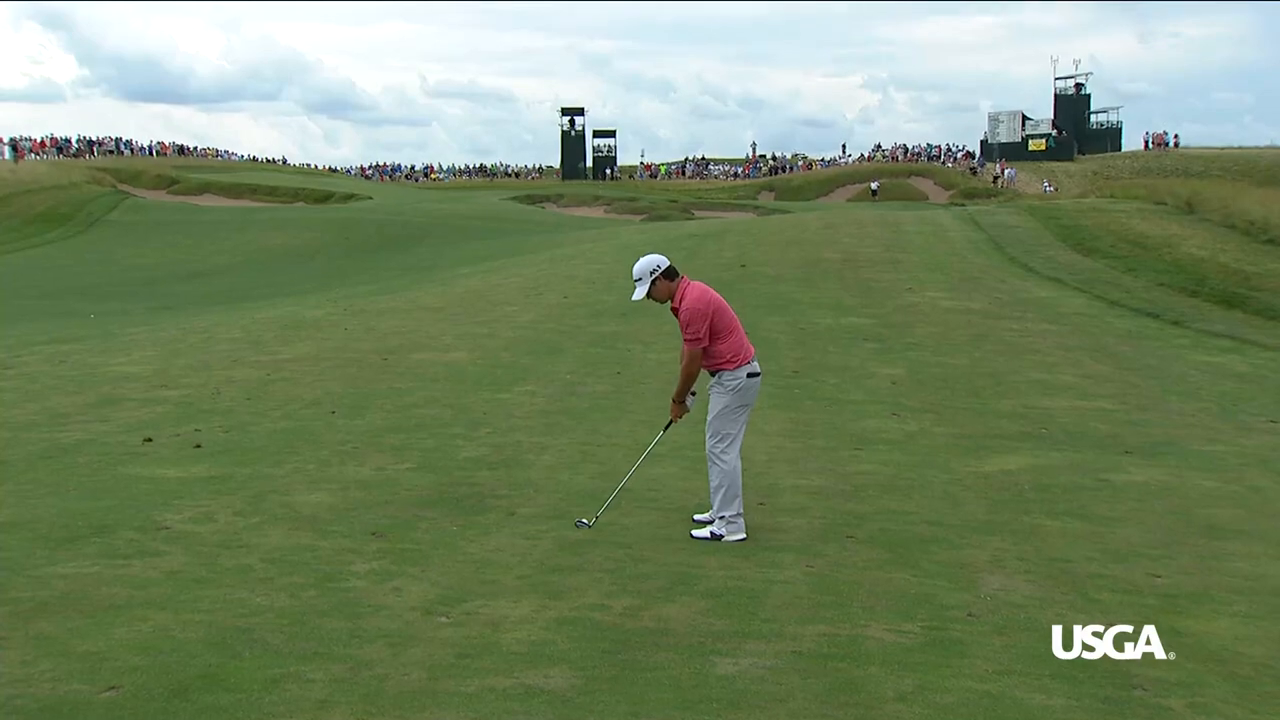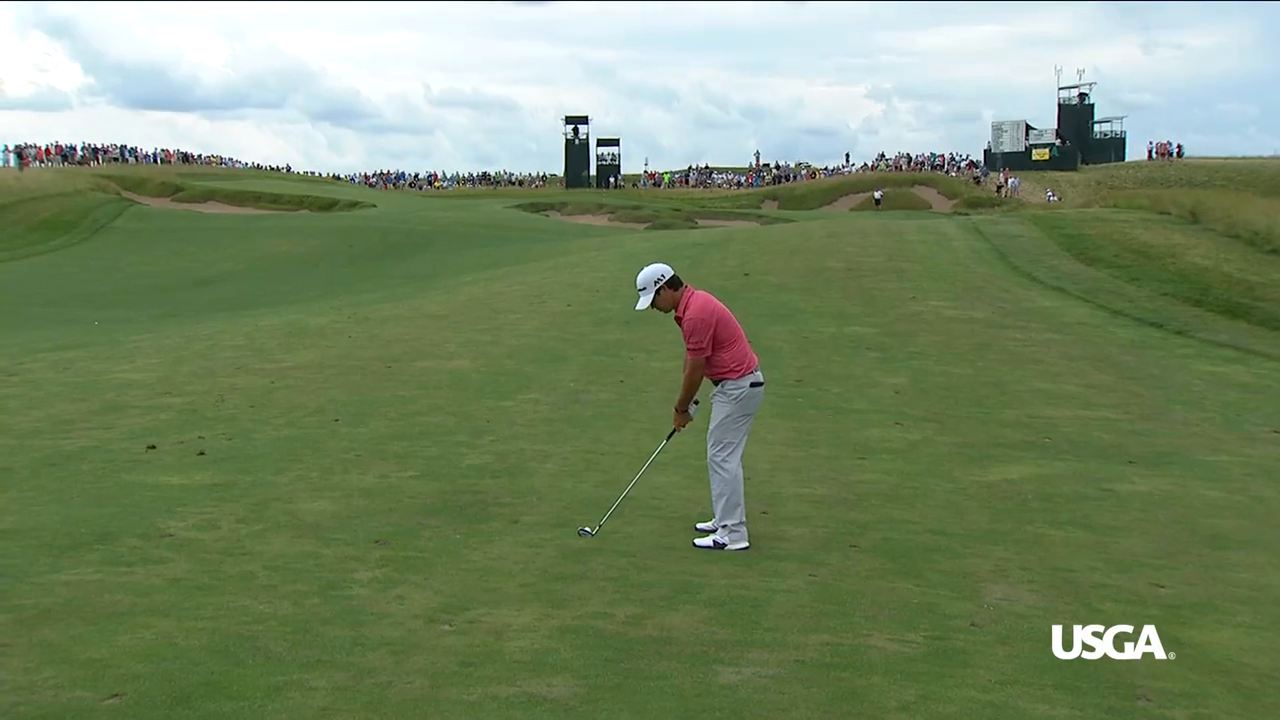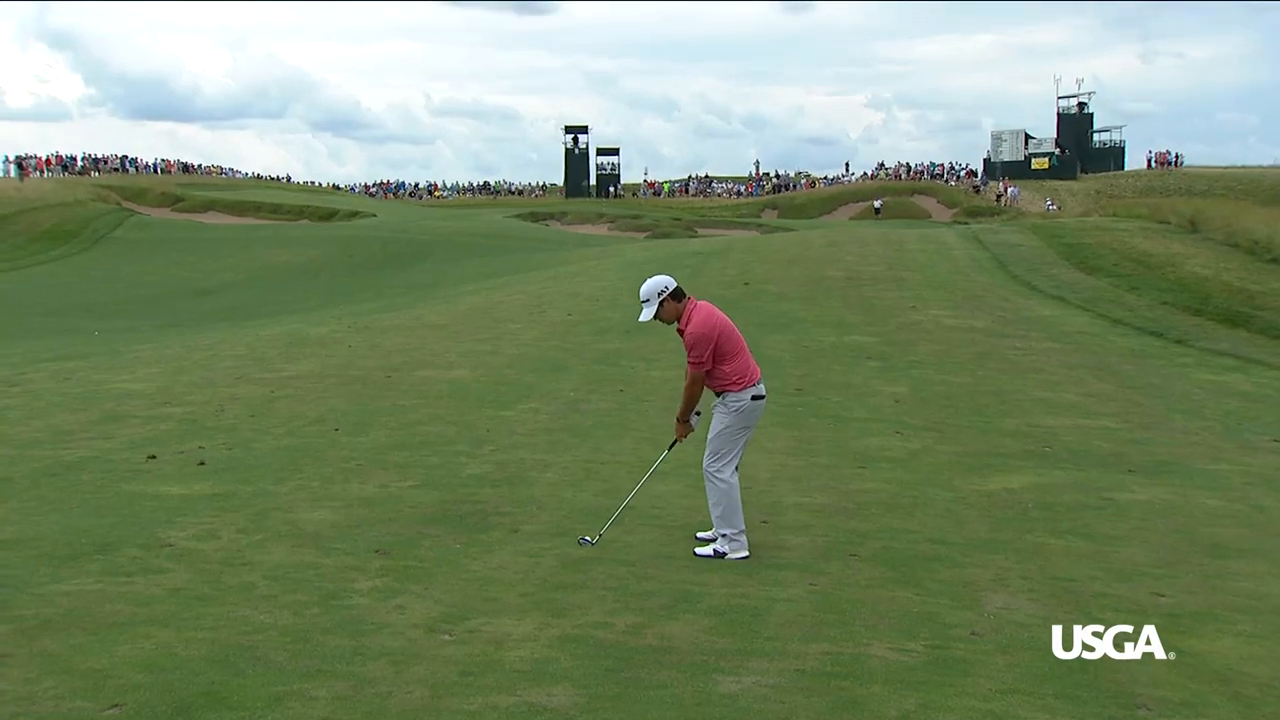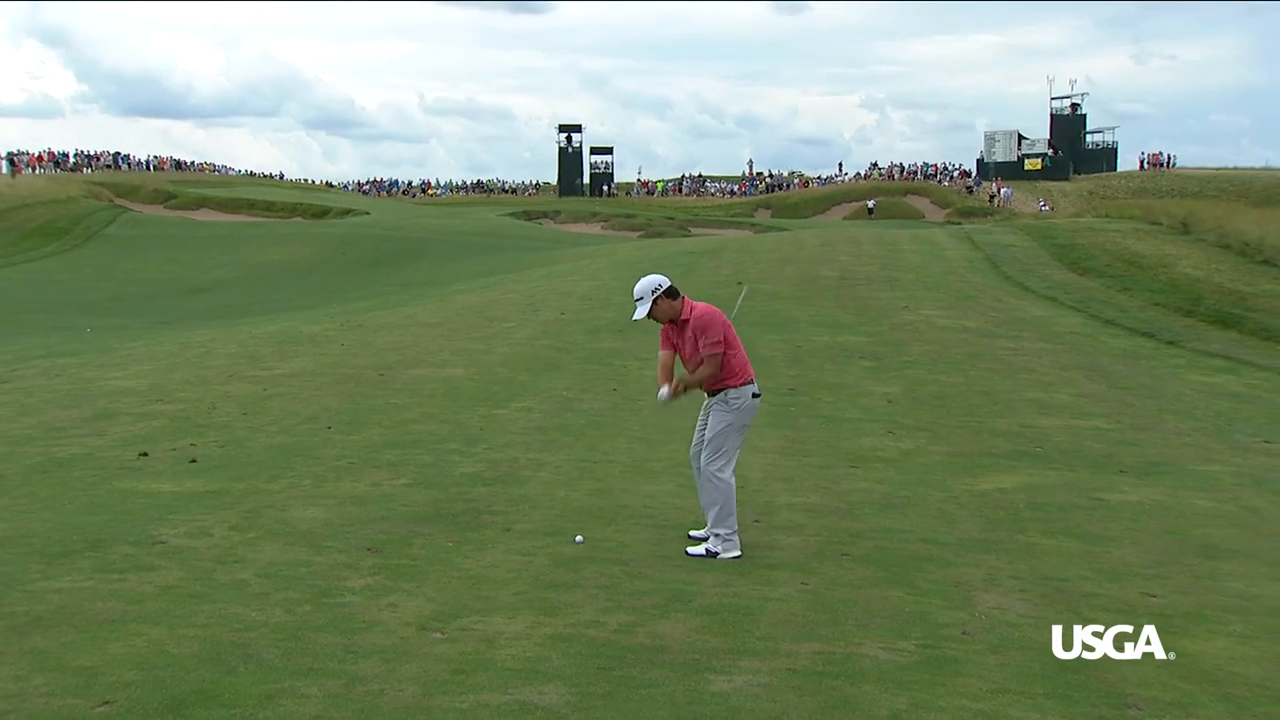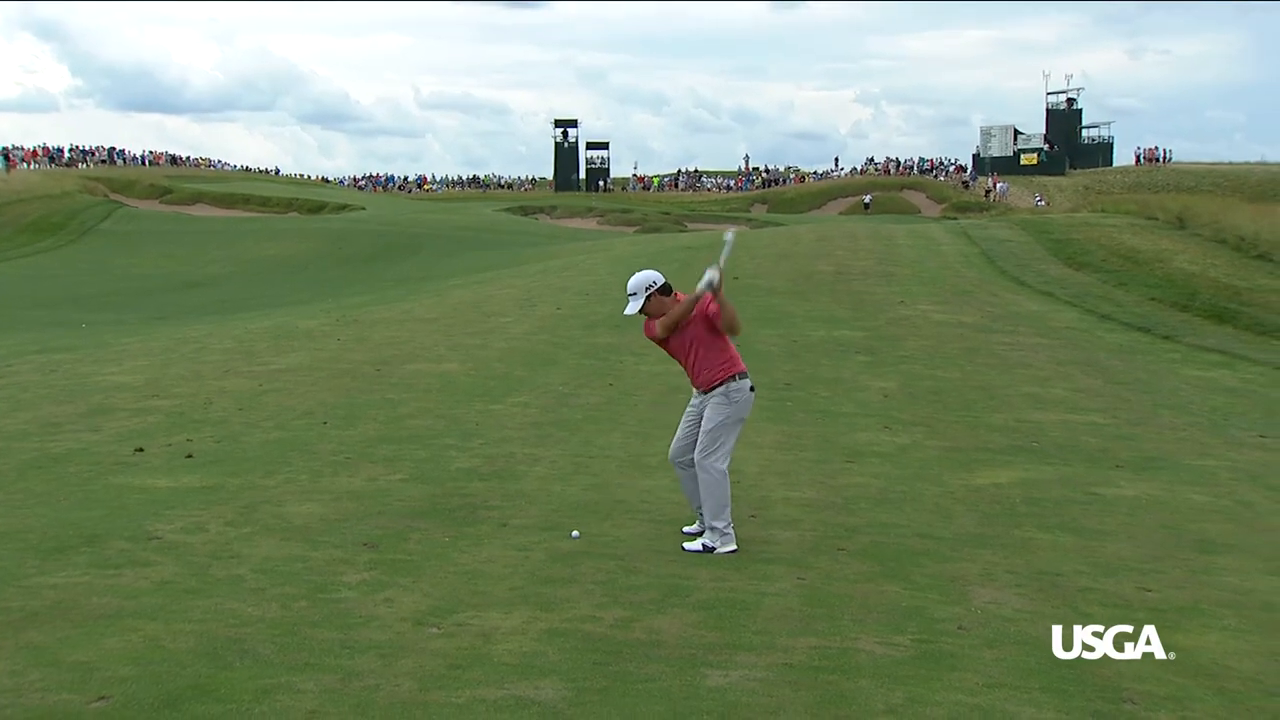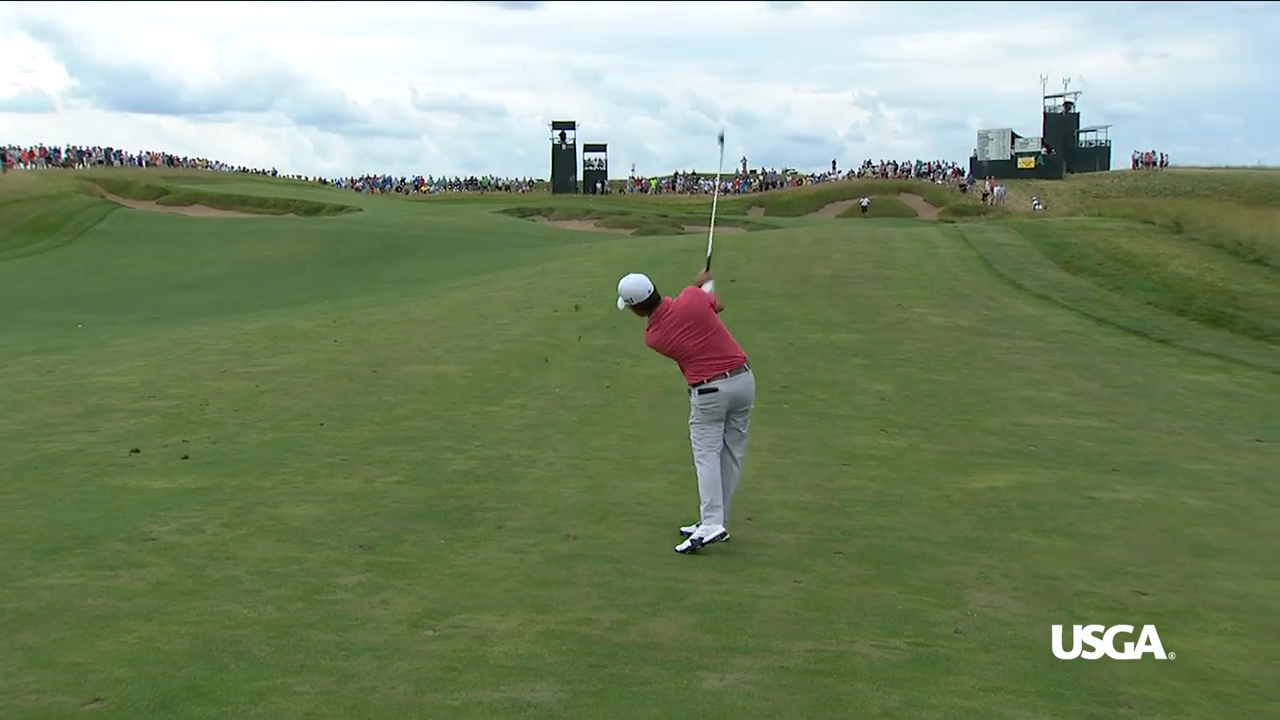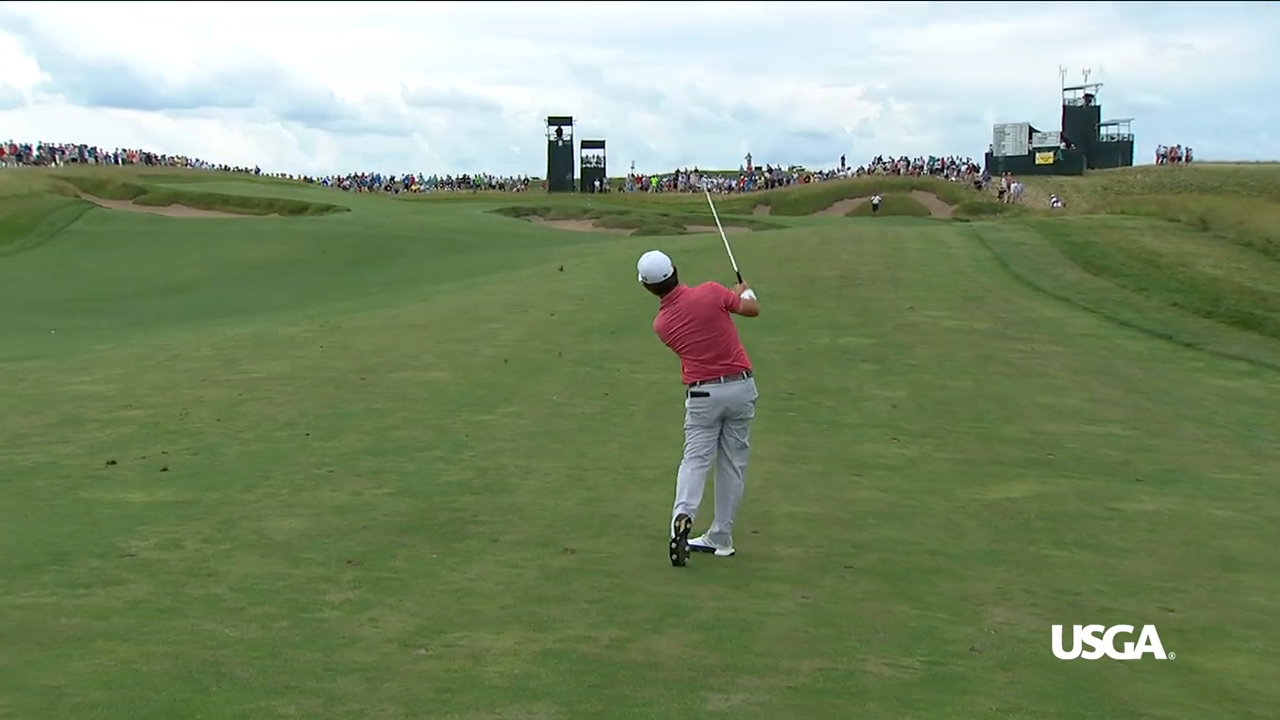
dt=0.4s
person 1, frame 1
left shoulder: (692, 305)
right shoulder: (689, 293)
left elbow: (693, 361)
right elbow: (688, 351)
left wrist: (677, 400)
right wrist: (682, 394)
left hip: (735, 378)
right hip: (733, 374)
left knee: (721, 449)
right knee: (718, 445)
left ankle: (730, 525)
right ankle: (723, 511)
person 1, frame 2
left shoulder: (696, 314)
right shoulder: (694, 301)
left elbow: (695, 370)
right elbow: (691, 359)
left wrist: (680, 409)
right wrist: (685, 403)
left hip: (738, 386)
right hip: (736, 383)
left knee: (723, 456)
right knee: (720, 453)
left ankle: (733, 533)
right ankle: (726, 519)
person 1, frame 3
left shoulder: (698, 329)
right shoulder: (697, 311)
left elbow: (695, 383)
right elbow: (691, 369)
left wrist: (681, 419)
right wrist: (685, 413)
left hip: (739, 398)
right hip: (740, 394)
left knee: (717, 467)
right knee: (721, 464)
left ankle: (733, 542)
right ankle: (725, 528)
person 1, frame 4
left shoulder: (704, 315)
right shoulder: (668, 329)
left elbow: (712, 369)
right elbow: (665, 360)
left wrist: (683, 386)
right wrist: (665, 388)
left hip: (735, 397)
right hip: (715, 396)
left knee: (714, 466)
right knee: (701, 460)
left ankle: (725, 542)
right ankle: (716, 527)
person 1, frame 5
left shoulder: (704, 303)
right shoulder: (652, 327)
left elbow: (733, 328)
right elbow: (673, 321)
left wrist: (717, 292)
right wrist: (700, 291)
left hip: (729, 392)
right hip: (704, 394)
left knee: (708, 461)
right knee: (680, 456)
left ankle: (720, 537)
right ankle: (709, 520)
person 1, frame 6
left shoulder: (653, 337)
right shoulder: (692, 297)
right elbow: (716, 305)
right wrist: (703, 284)
left hip: (709, 391)
right hip: (743, 379)
left knee: (707, 456)
right knee: (731, 455)
left ankle: (712, 524)
right ankle: (715, 521)
person 1, frame 7
left shoulder: (661, 324)
right shoulder: (709, 292)
right elbow: (752, 308)
left wrist: (727, 298)
right wrist: (744, 293)
left hip: (704, 395)
right hip: (741, 387)
left knee: (695, 459)
right knee: (733, 465)
left ankle: (683, 515)
right ankle: (721, 537)
